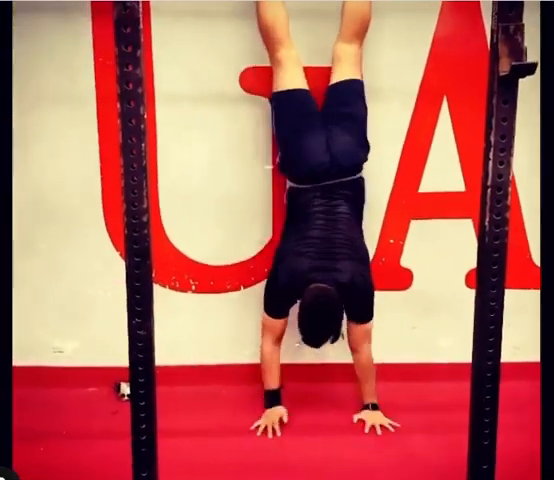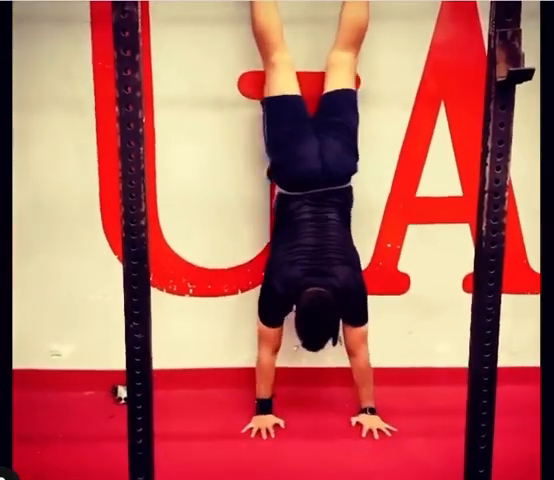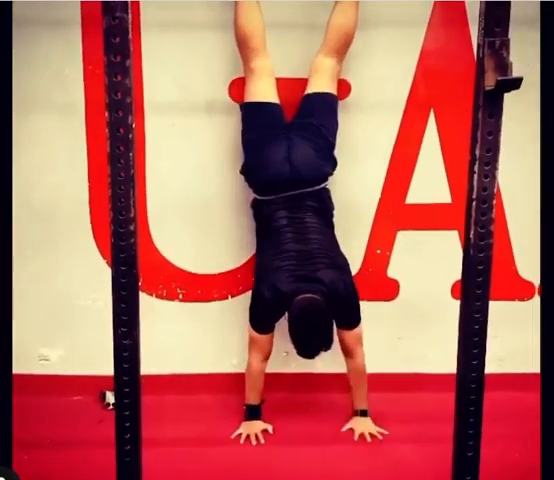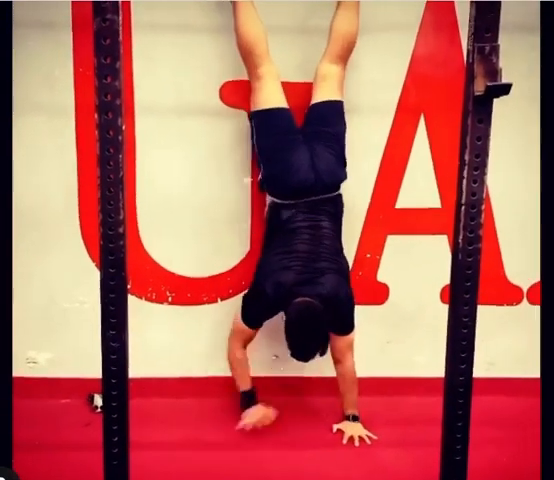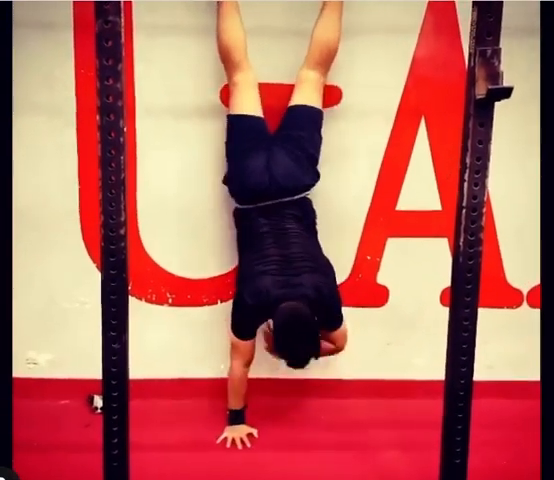
dt=0.4s
person 1, frame 1
left shoulder: (355, 279)
right shoulder: (287, 274)
left elbow: (361, 348)
right elbow: (271, 342)
left wrist: (372, 405)
right wrist: (272, 402)
left hip: (343, 163)
right hip: (308, 165)
left knee: (347, 48)
right knee: (284, 54)
person 1, frame 2
left shoulder: (349, 282)
right shoulder: (280, 283)
left elbow: (356, 351)
right elbow: (266, 349)
left wrist: (368, 411)
right wrist: (263, 409)
left hip: (331, 169)
right hip: (296, 166)
left knee: (342, 56)
right knee: (277, 58)
person 1, frame 3
left shoulder: (340, 285)
right shoulder: (269, 291)
left elbow: (354, 355)
right elbow: (257, 358)
left wrist: (362, 413)
right wrist: (252, 415)
left hip: (307, 171)
right hip: (270, 174)
left knee: (326, 63)
right knee: (257, 64)
person 1, frame 4
left shoulder: (336, 293)
right shoulder: (268, 288)
left elbow: (344, 361)
right elbow: (236, 343)
left wrist: (353, 417)
right wrist: (248, 402)
left hip: (322, 175)
right hip: (287, 179)
left knee: (330, 69)
right knee: (262, 71)
person 1, frame 5
left shoulder: (322, 291)
right shoulder: (252, 297)
right elbow: (240, 363)
right wrist: (234, 420)
left hip: (290, 178)
right hip: (253, 184)
left knee: (311, 74)
right knee: (241, 75)
